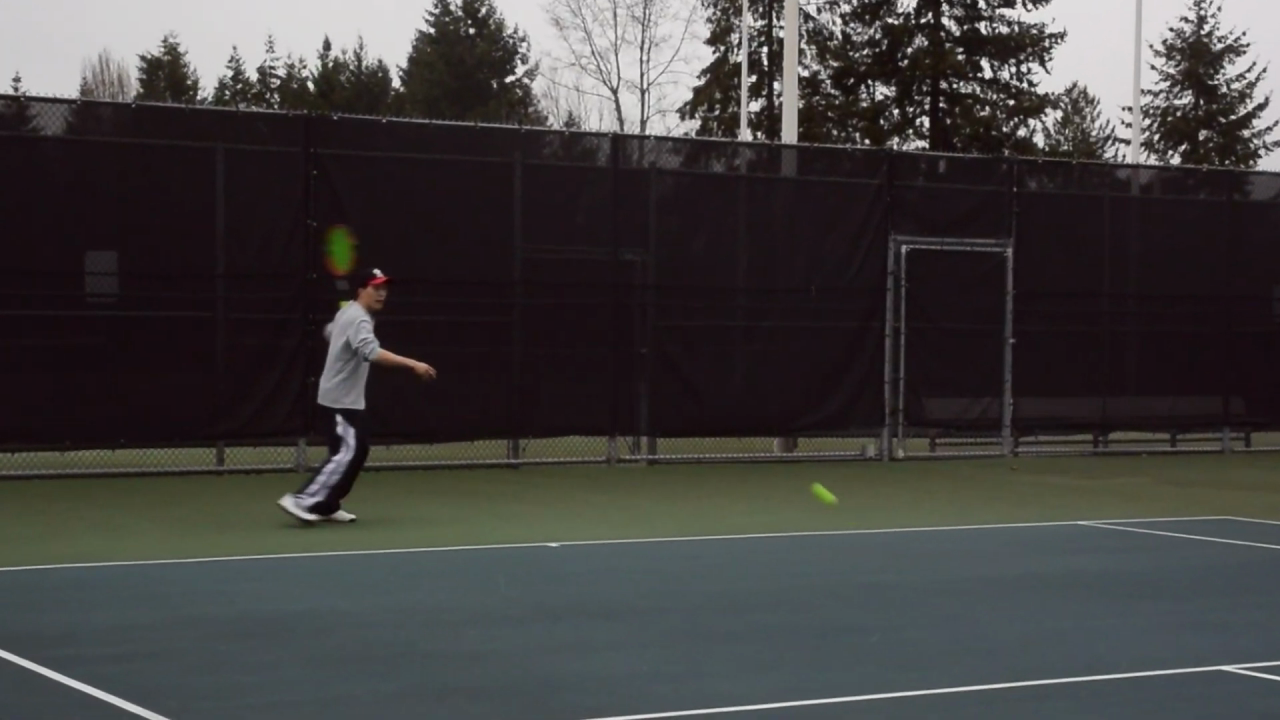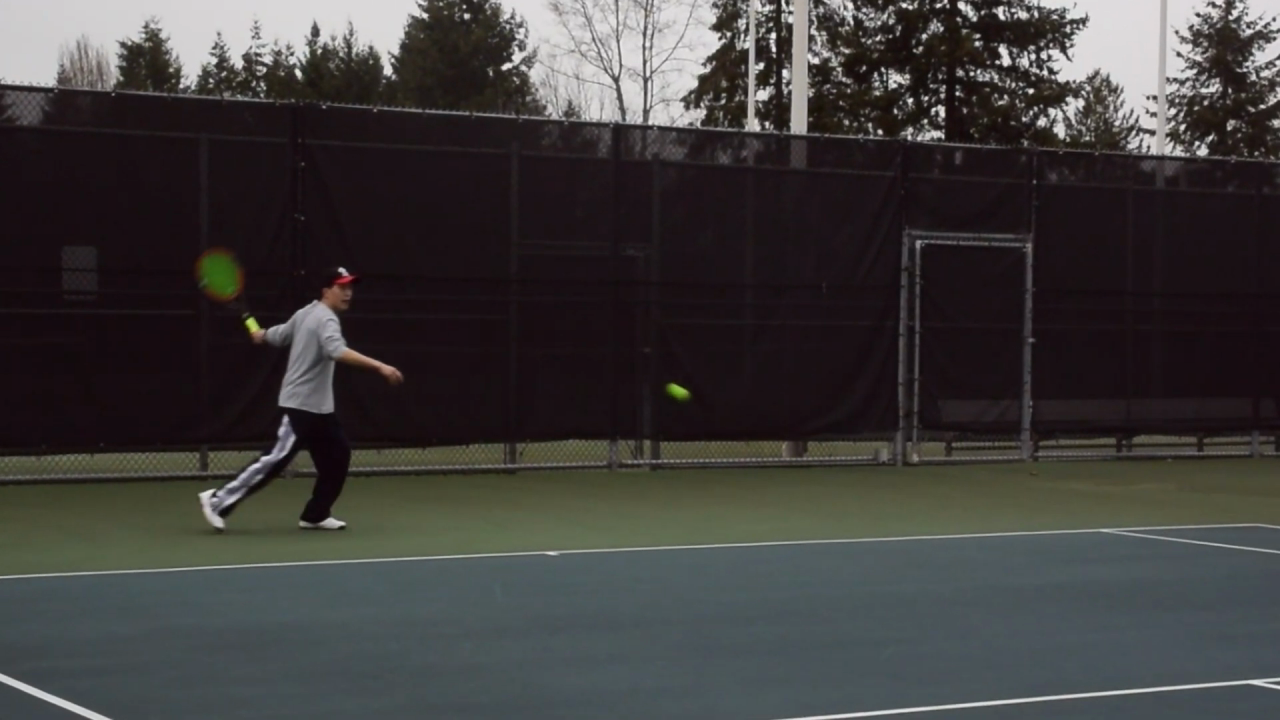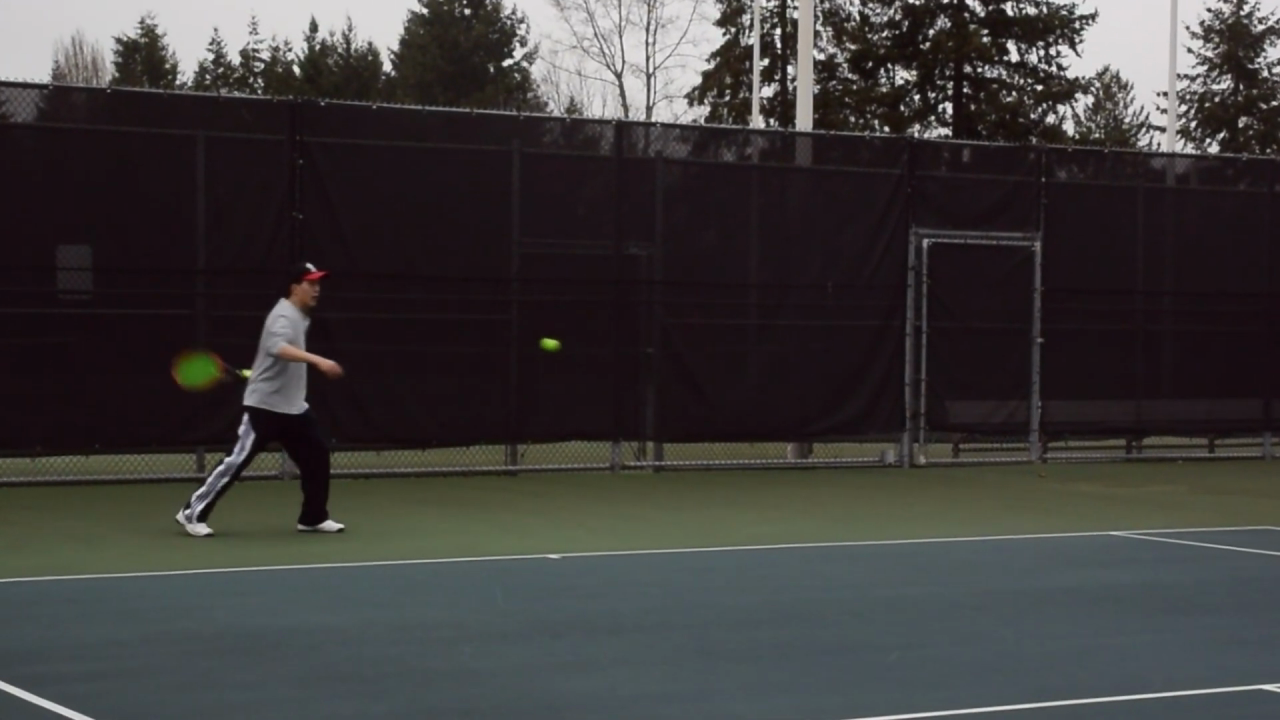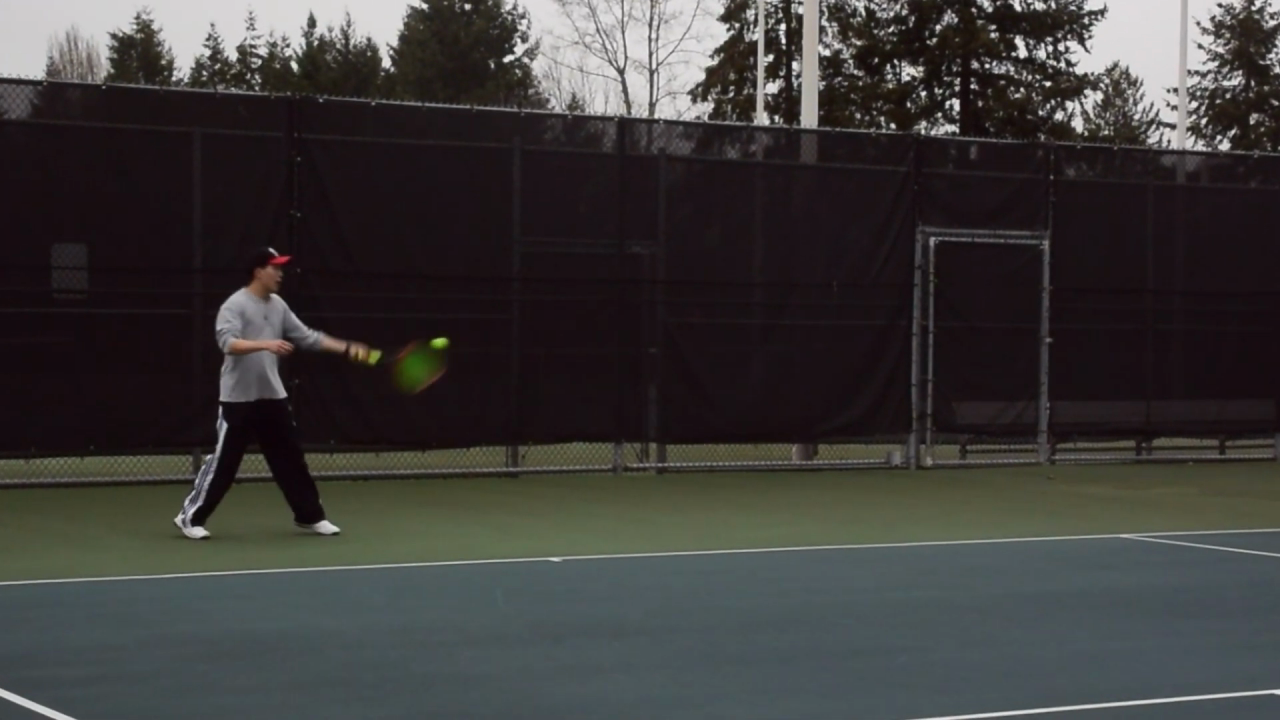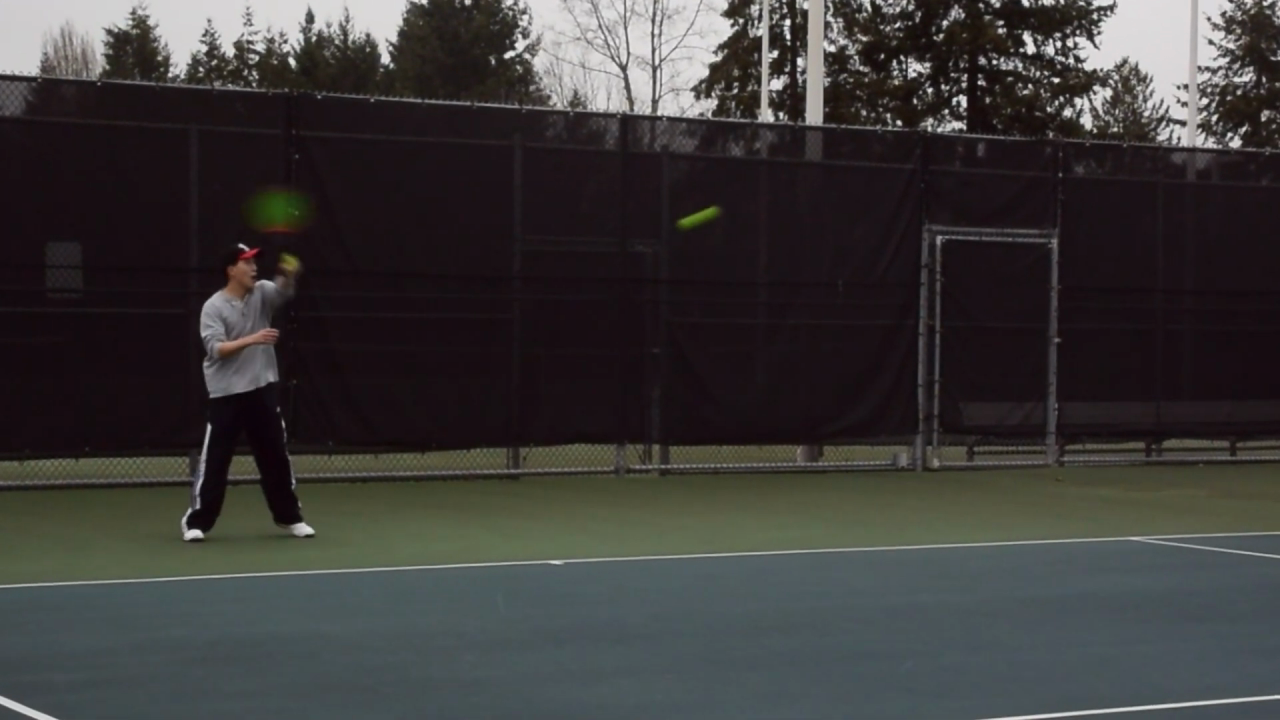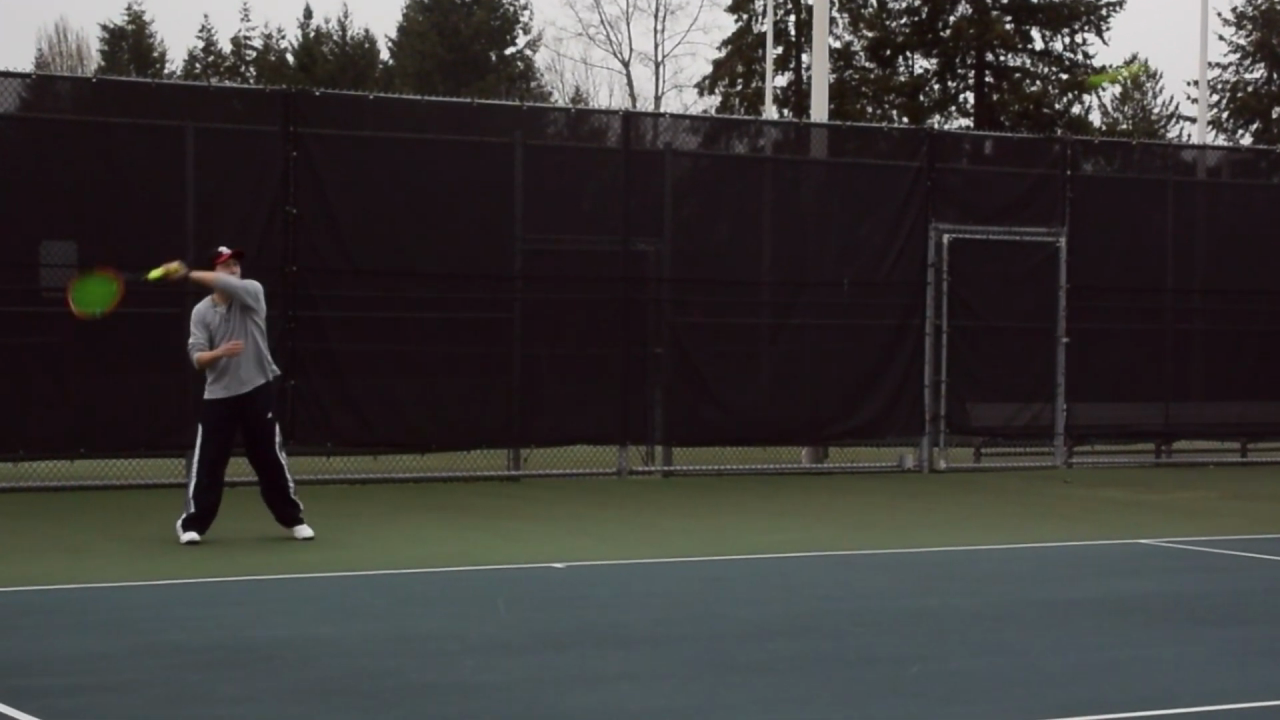
dt=0.3s
person 1, frame 1
left shoulder: (348, 312)
right shoulder: (358, 319)
left elbow: (331, 332)
right elbow: (372, 352)
right wrist: (414, 365)
left hip: (348, 400)
right hip: (340, 401)
left knee: (357, 453)
right knee: (345, 455)
left ankle: (325, 507)
right ankle: (301, 502)
person 1, frame 2
left shoulder: (307, 313)
right shoulder: (325, 319)
left elbow: (277, 336)
right elbow: (337, 351)
left wrist: (261, 335)
right wrist: (380, 366)
left hip: (318, 406)
right hip: (299, 405)
left knee: (338, 457)
right knee: (276, 459)
left ankle: (316, 515)
right ankle: (218, 501)
person 1, frame 3
left shoulder: (298, 317)
right shoulder: (284, 316)
right elbow: (278, 347)
right wrist: (319, 361)
left hip: (294, 407)
right hip: (264, 406)
left knee: (317, 457)
right knee: (237, 461)
left ankle: (314, 517)
right ankle: (193, 514)
person 1, frame 4
left shoulder: (277, 304)
right shoulder: (234, 305)
left elbow: (307, 336)
right elbow: (227, 342)
left wrist: (345, 347)
right wrist: (263, 345)
left hip: (273, 395)
right hip: (239, 399)
left knee: (291, 457)
right knee: (224, 459)
left ankle: (310, 516)
right ankle: (191, 517)
person 1, frame 5
left shoulder: (263, 293)
right shoulder: (213, 307)
left elbow: (284, 292)
right elbow: (216, 348)
left wrist: (289, 273)
right wrist: (250, 339)
left hip: (262, 388)
right hip: (224, 393)
left knee: (275, 454)
right knee: (214, 459)
left ankle: (290, 517)
right ankle: (196, 521)
person 1, frame 6
left shoulder: (252, 292)
right shoulder: (200, 312)
left elbow: (229, 283)
right elbow: (197, 357)
left wrist: (187, 273)
right wrist: (219, 352)
left hip: (257, 389)
right hip: (218, 395)
left knee: (270, 457)
right knee: (208, 461)
left ankle: (293, 518)
right ankle: (192, 523)
